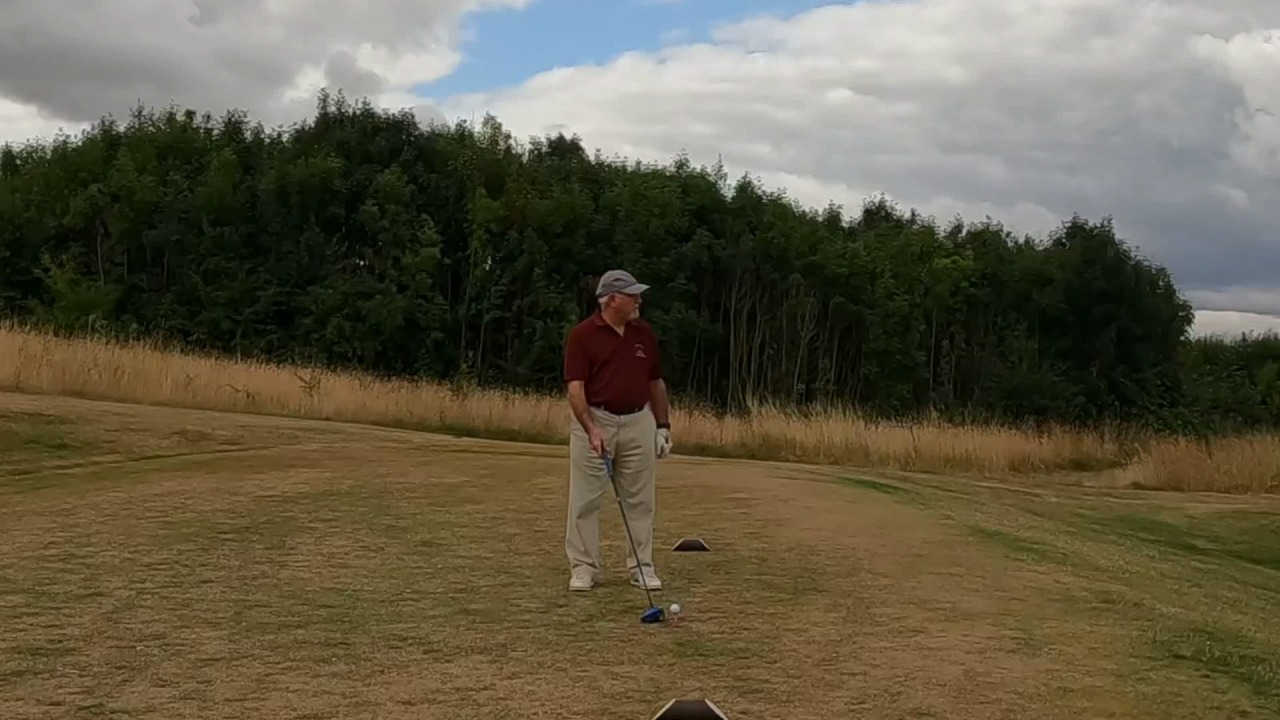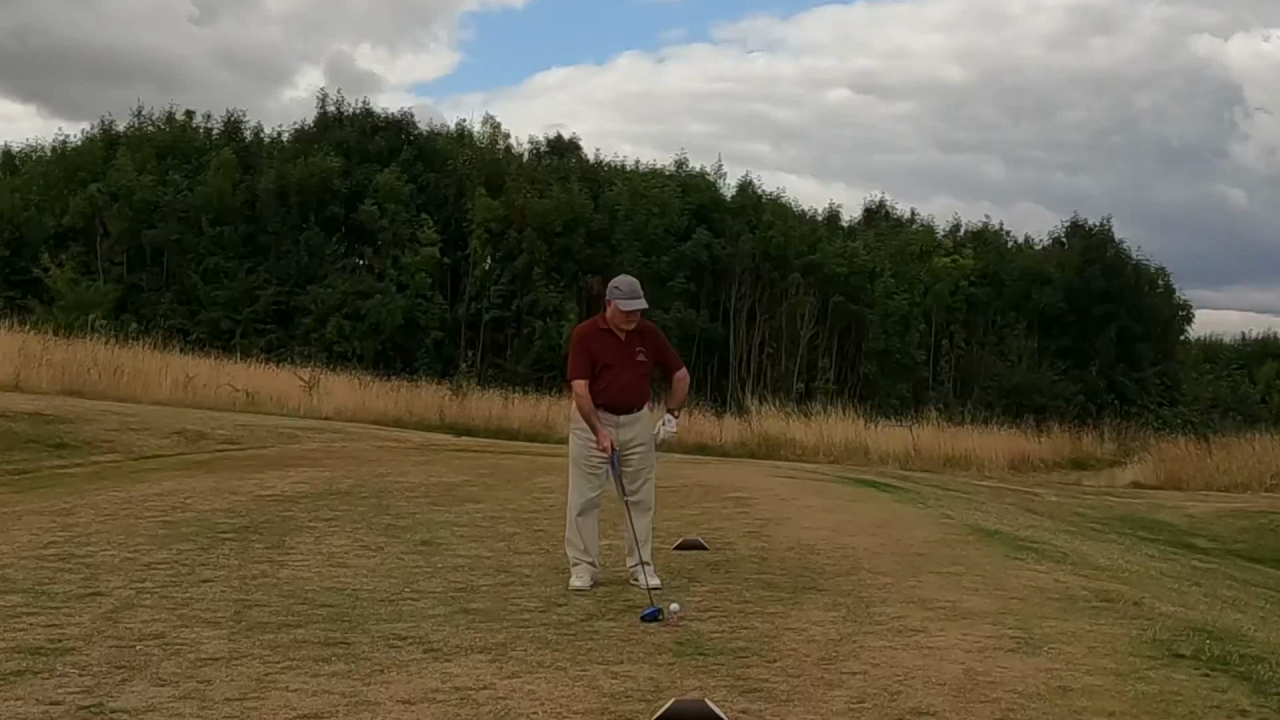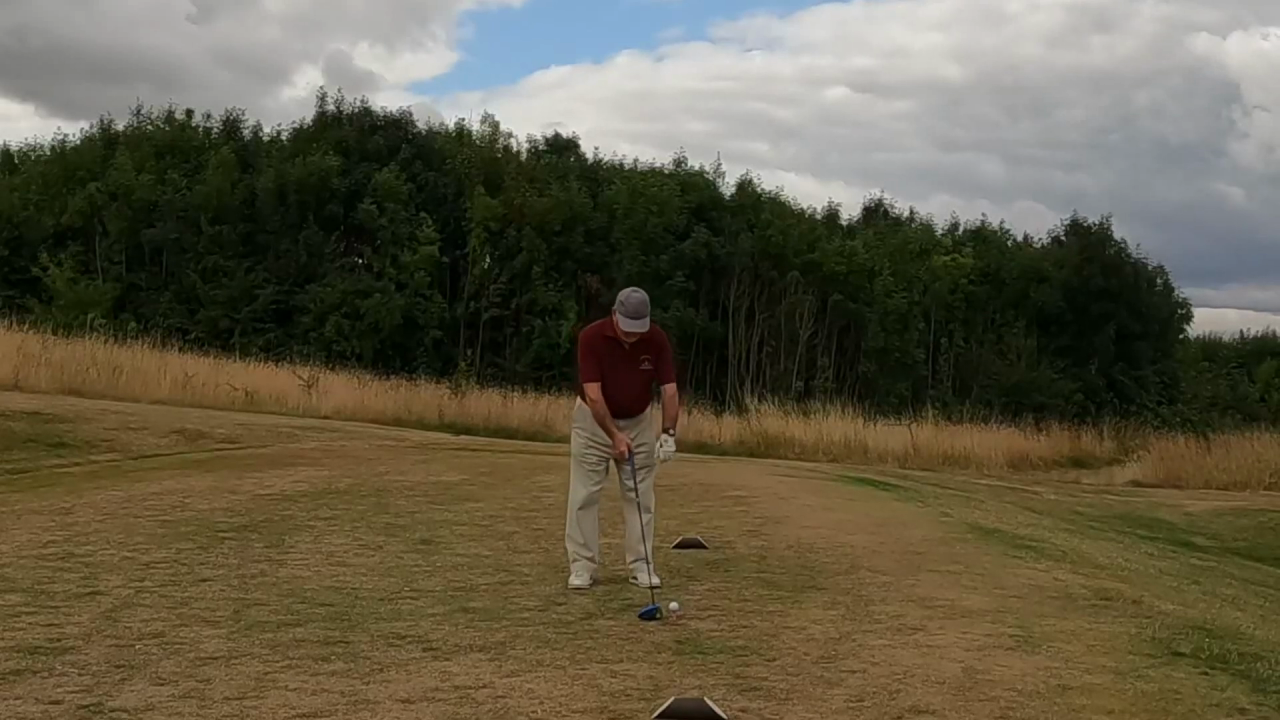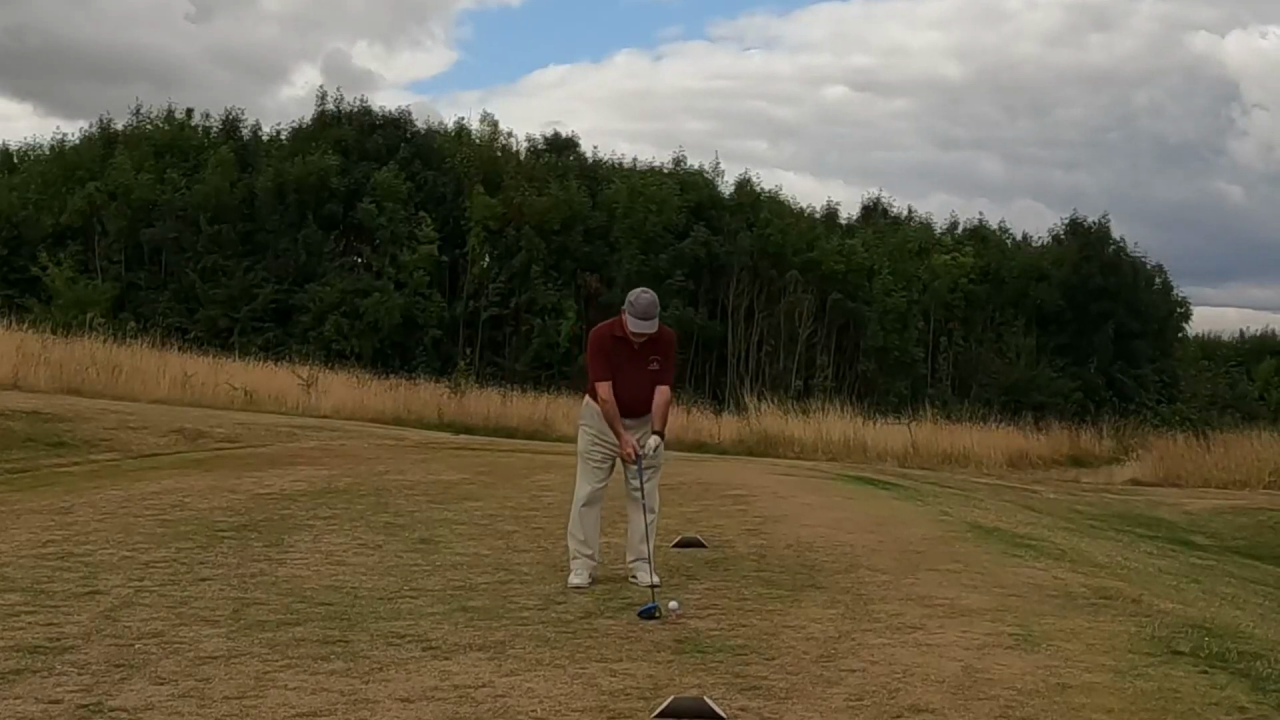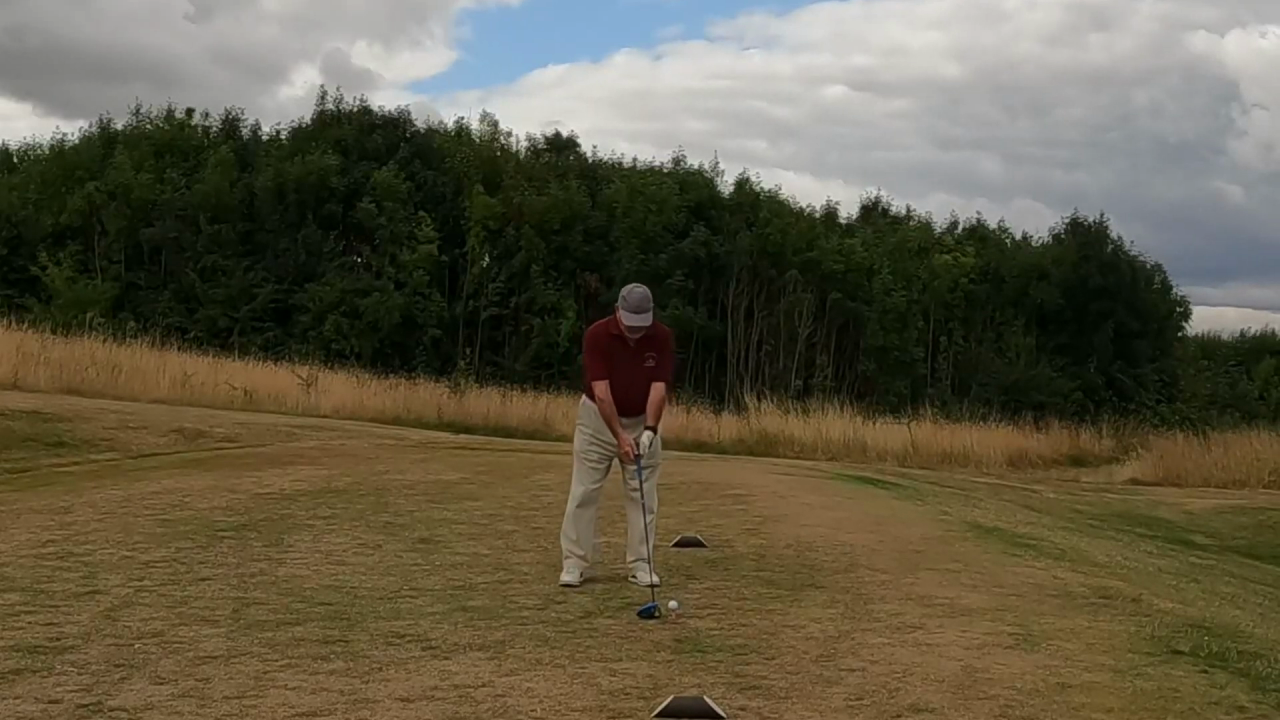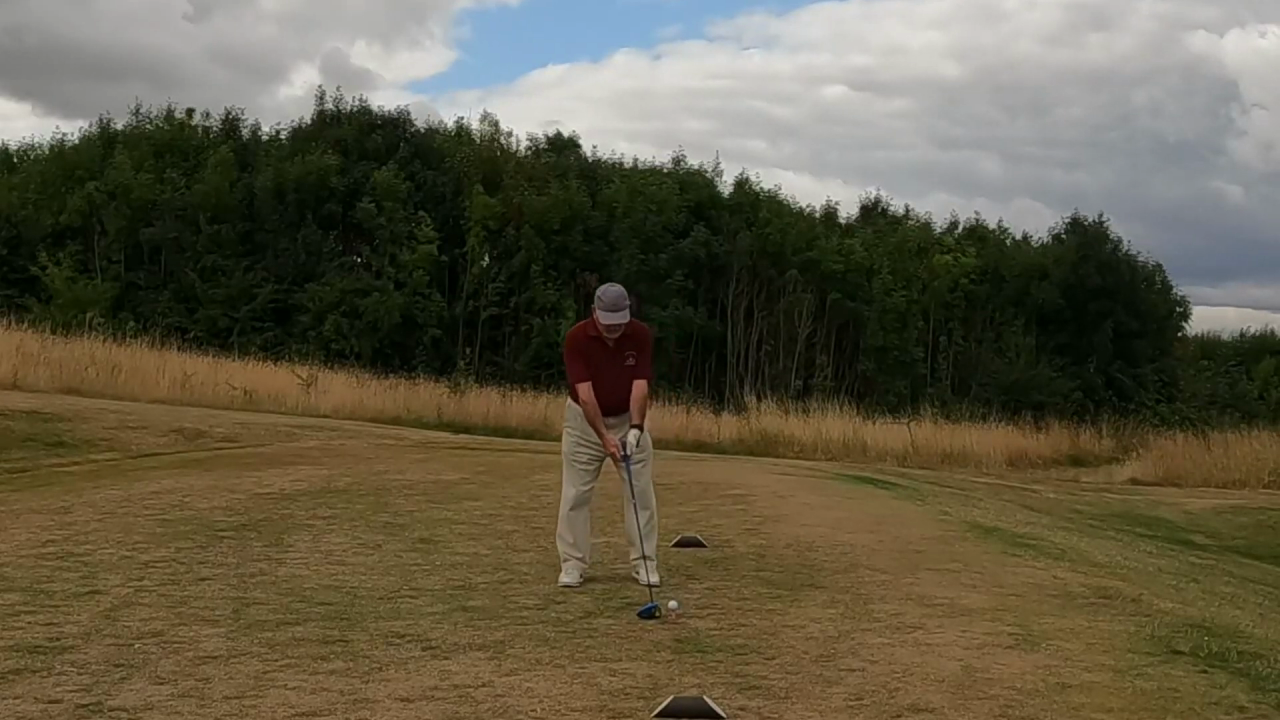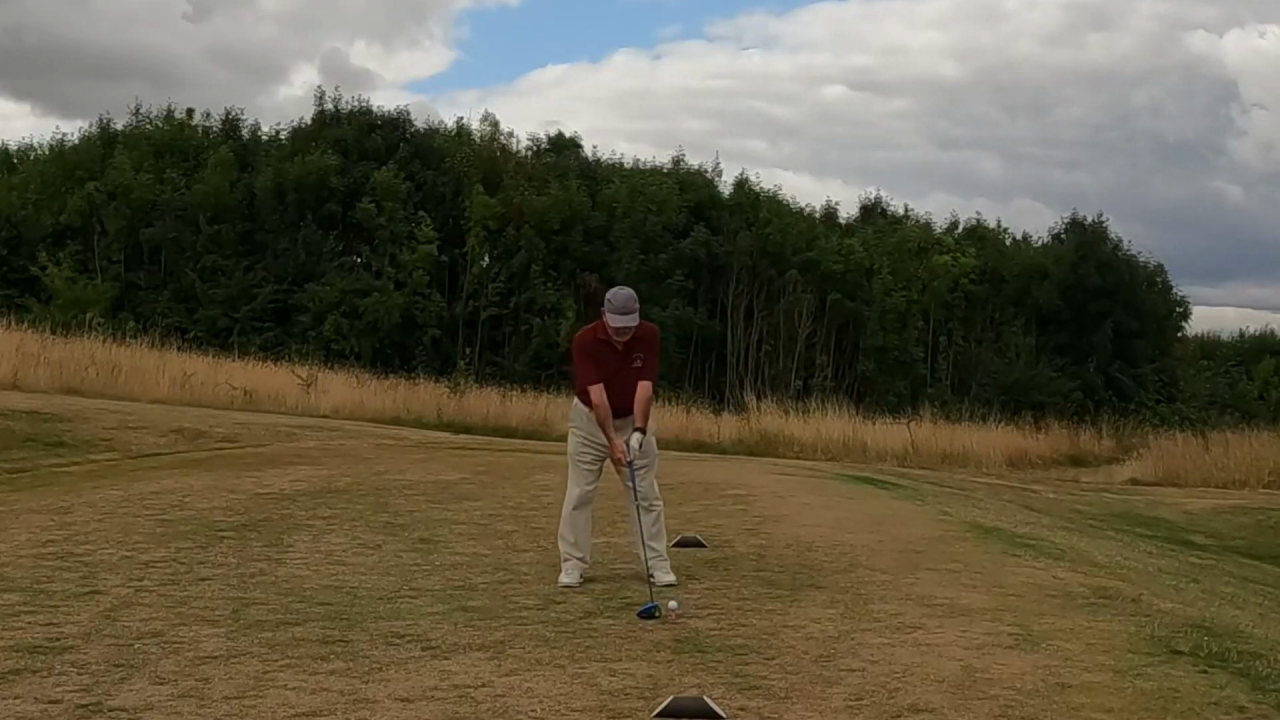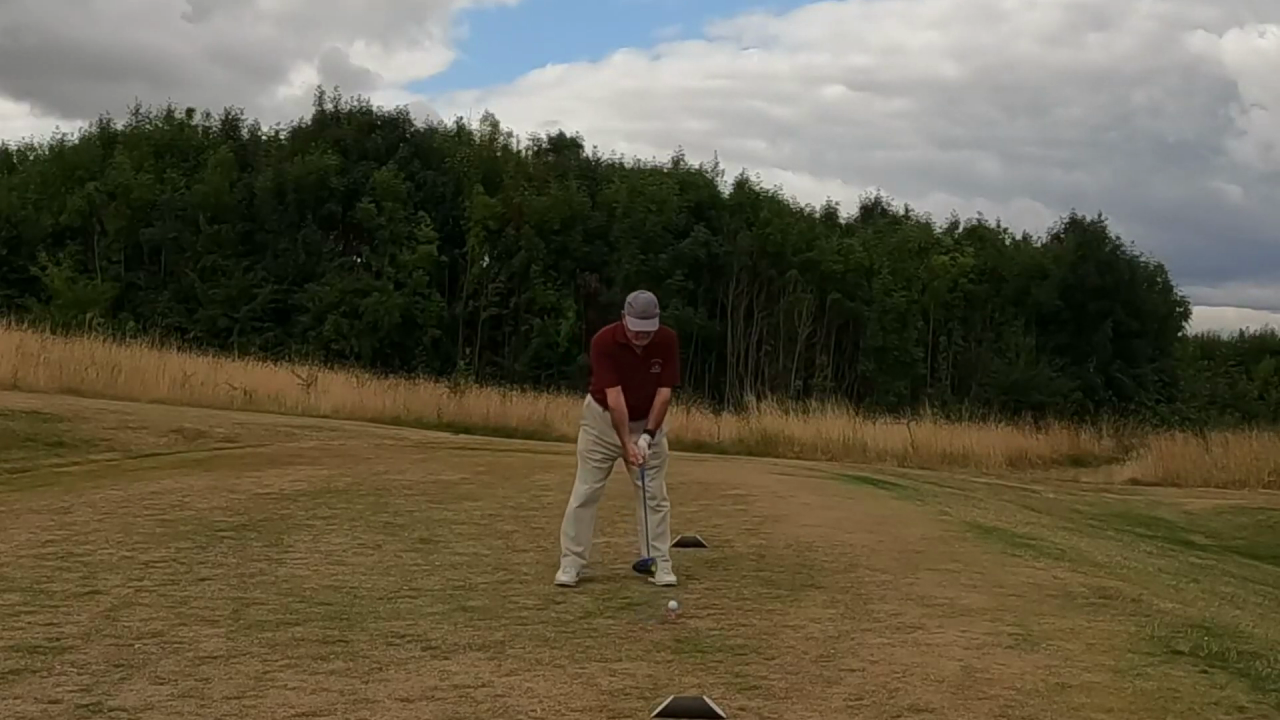
dt=0.3s
person 1, frame 1
left shoulder: (645, 333)
right shoulder: (582, 335)
left elbow: (656, 383)
right elbow: (575, 388)
left wrist: (663, 426)
right wrist: (591, 429)
left hip: (638, 423)
right hip: (595, 422)
left knee: (640, 500)
right knee: (585, 500)
left ankle: (642, 566)
right ankle: (584, 568)
person 1, frame 2
left shoulder: (650, 333)
right shoulder: (584, 334)
left elbow: (681, 374)
right elbow: (579, 389)
left wrist: (671, 414)
right wrist: (599, 431)
left hip: (637, 422)
right hip: (592, 421)
left knee: (640, 498)
right knee: (584, 498)
left ankle: (641, 566)
right ankle: (583, 567)
person 1, frame 3
left shoulder: (657, 339)
right shoulder: (591, 337)
left elbow: (669, 389)
right elbow: (593, 393)
left wrist: (668, 434)
right wrist: (614, 436)
left hip: (638, 422)
right hip: (593, 421)
left knee: (641, 496)
right knee: (584, 495)
left ankle: (640, 564)
right ankle: (583, 566)
person 1, frame 4
left shoulder: (666, 339)
right shoulder: (601, 336)
left elbow: (663, 390)
right elbow: (604, 393)
left wrist: (657, 434)
right wrist: (622, 437)
left hip: (644, 422)
right hip: (600, 419)
left knee: (644, 496)
right knee: (588, 492)
left ankle: (640, 564)
right ankle: (582, 565)
person 1, frame 5
left shoulder: (662, 337)
right shoulder: (596, 335)
left elbow: (659, 387)
right elbow: (601, 391)
left wrist: (650, 430)
right wrist: (619, 435)
left hip: (641, 421)
right hip: (597, 418)
left knee: (643, 496)
right knee: (584, 492)
left ankle: (640, 564)
right ankle: (574, 563)
person 1, frame 6
left shoulder: (641, 334)
right shoulder: (576, 338)
left elbow: (640, 385)
right elbow: (585, 393)
left wrist: (636, 428)
right wrist: (604, 437)
left hip: (629, 420)
right hip: (584, 421)
left knee: (642, 493)
right knee: (576, 494)
left ankle: (644, 563)
right ankle: (573, 564)
person 1, frame 7
left shoulder: (649, 335)
right shoulder: (585, 340)
left elbow: (645, 388)
right elbow: (597, 395)
left wrist: (638, 432)
right wrist: (612, 440)
left hip: (634, 420)
right hip: (590, 419)
left knee: (647, 494)
right knee: (579, 494)
left ankle: (657, 563)
right ankle: (573, 564)
person 1, frame 8
left shoulder: (668, 341)
right shoulder: (603, 341)
left elbow: (664, 392)
right elbow: (614, 397)
left wrist: (648, 435)
right wrist: (625, 443)
left hip: (647, 422)
right hip: (602, 418)
left knee: (654, 495)
right knee: (586, 492)
left ankle: (659, 563)
right ankle: (570, 563)
